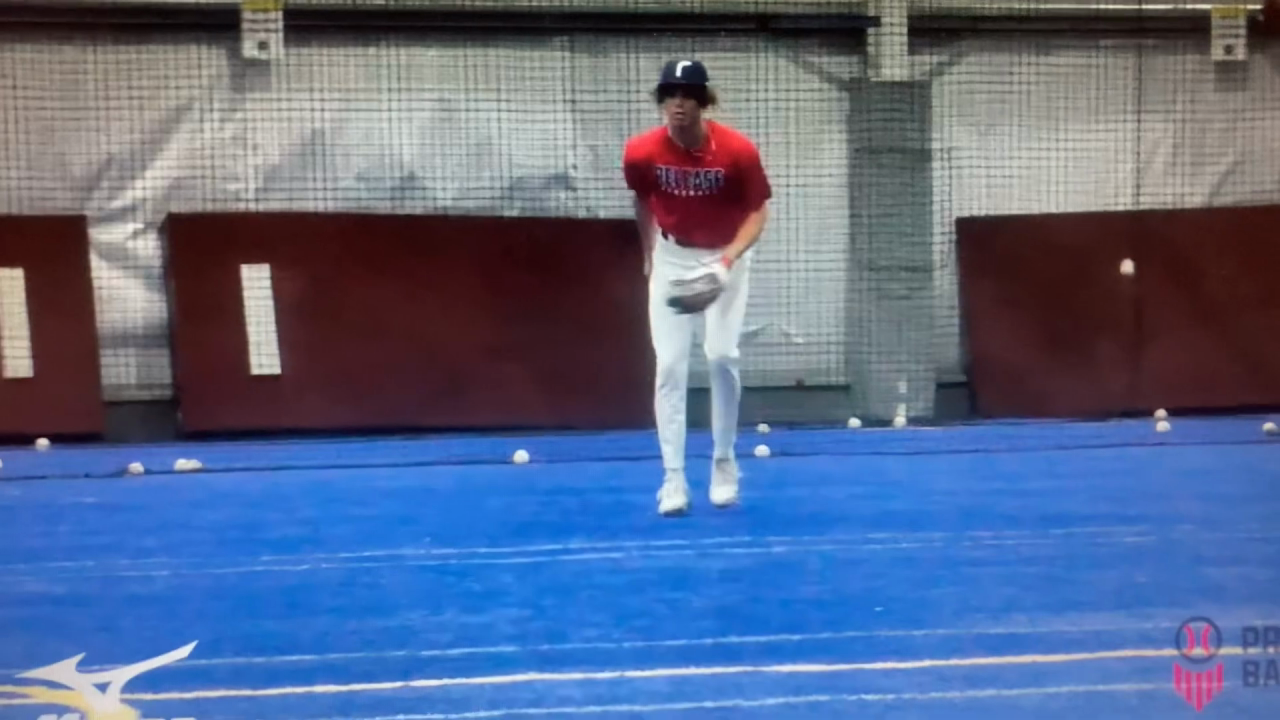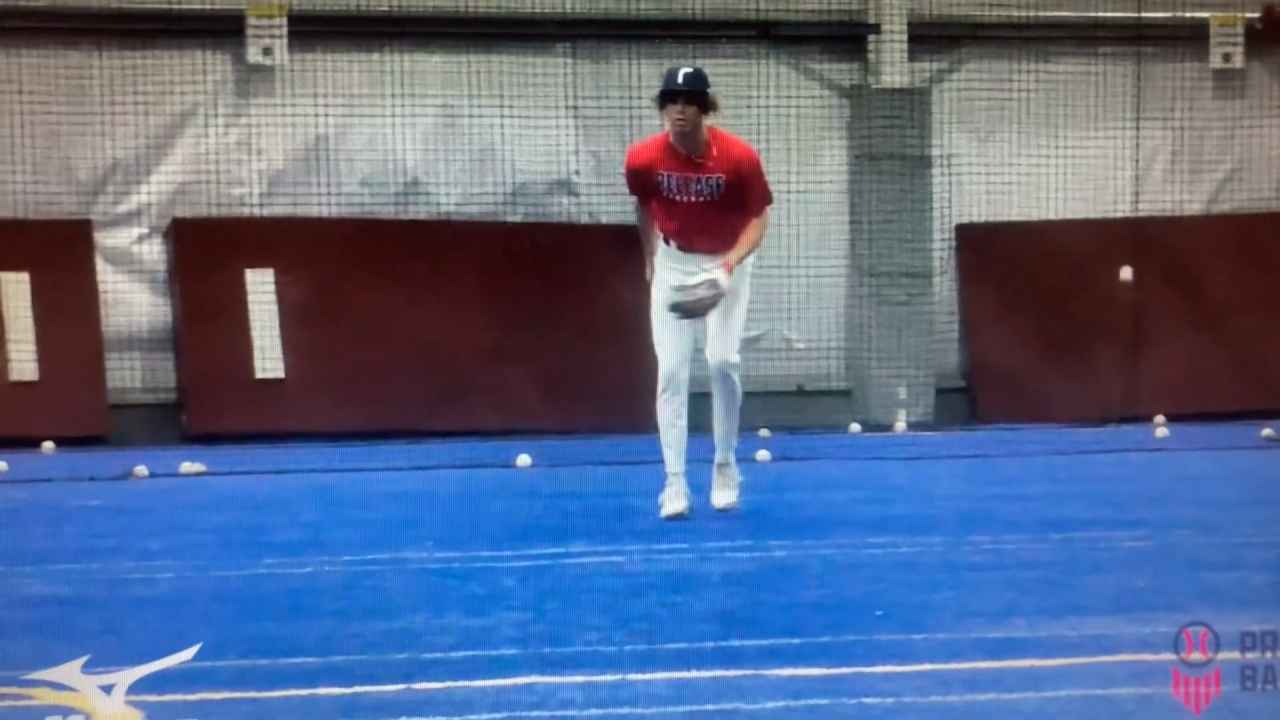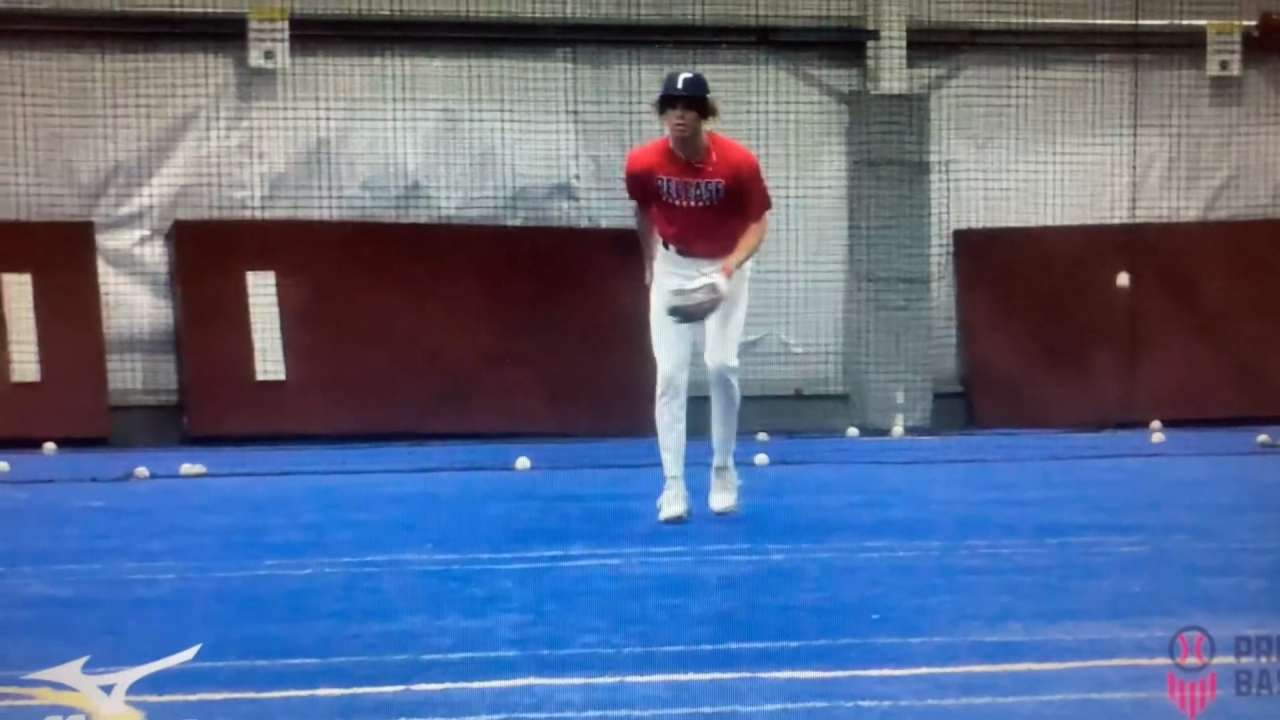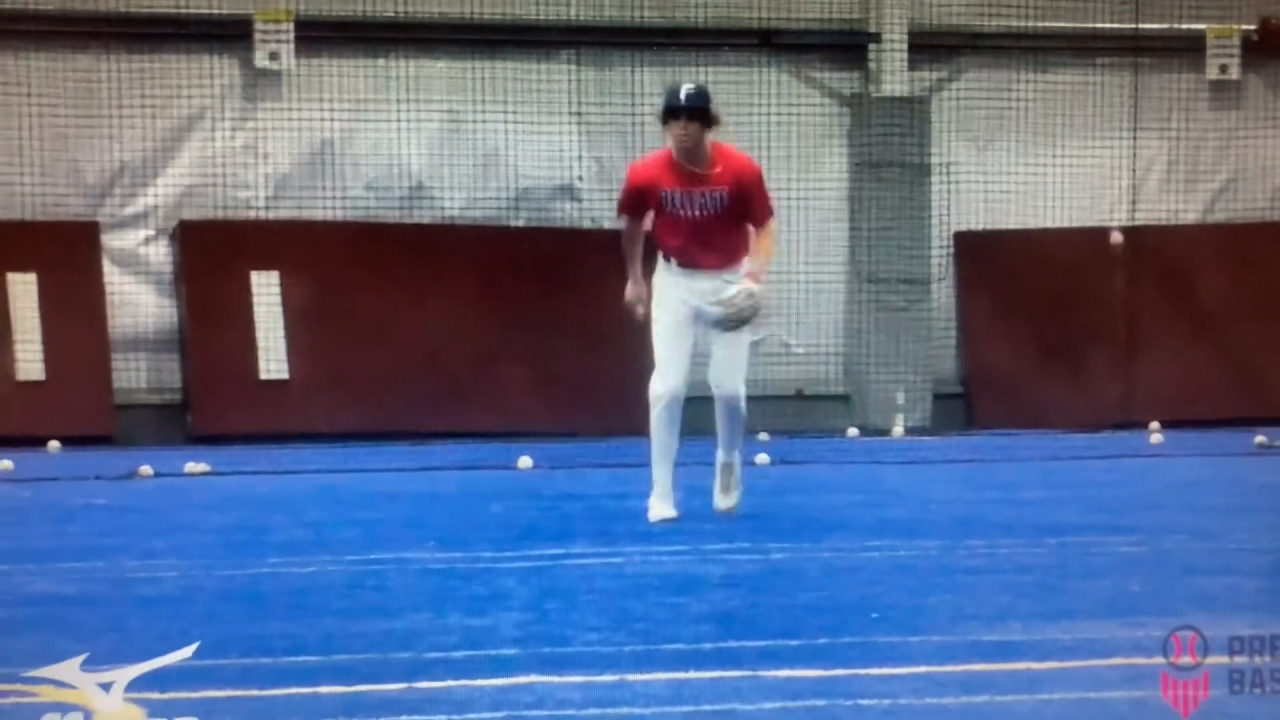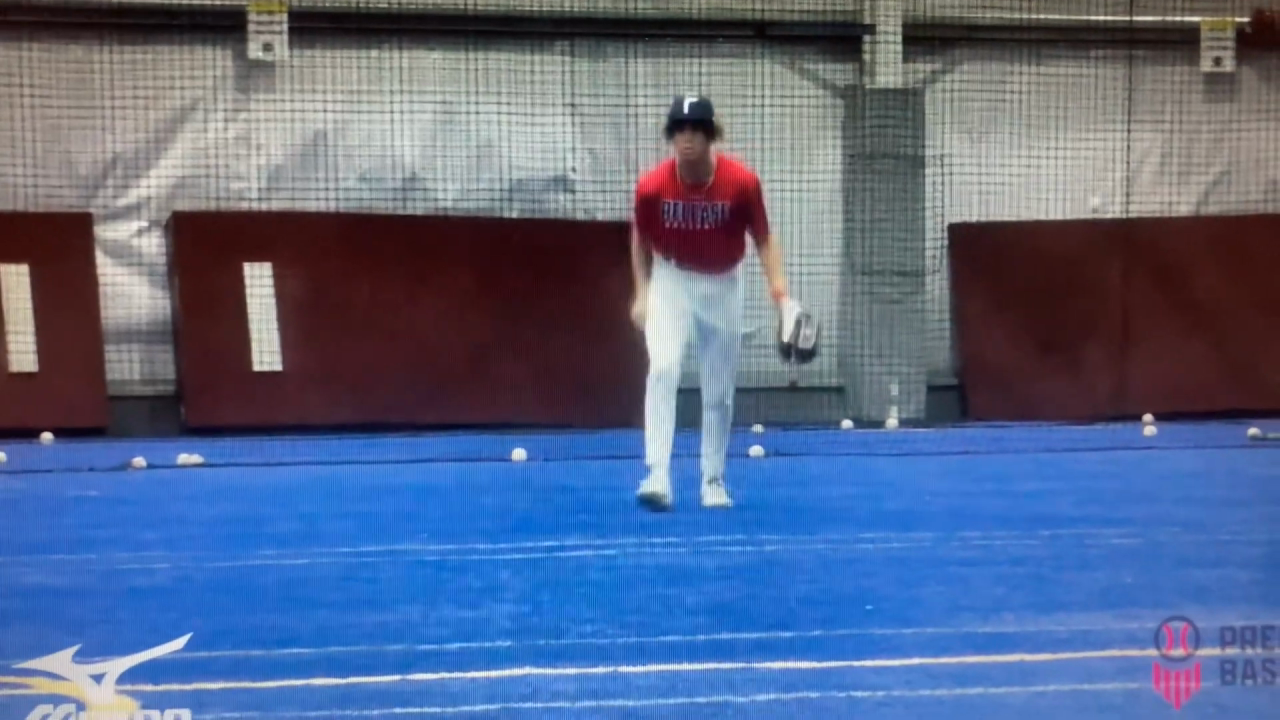
dt=0.3s
person 1, frame 1
left shoulder: (738, 150)
right shoulder: (641, 151)
left elbow: (757, 212)
left wrist: (726, 261)
right wrist: (649, 255)
left hip: (726, 257)
right hip: (671, 258)
left knee: (722, 357)
right knee: (670, 366)
left ankle: (724, 463)
right ankle: (674, 478)
person 1, frame 2
left shoulder: (739, 156)
right shoulder: (642, 158)
left elbow: (757, 219)
left wrist: (727, 267)
right wrist: (650, 261)
left hip: (727, 263)
right hip: (672, 264)
left knee: (722, 361)
right knee: (671, 371)
left ankle: (725, 467)
right ankle: (675, 482)
person 1, frame 3
left shoulder: (739, 161)
right shoulder: (642, 162)
left elbow: (757, 224)
left wrist: (727, 271)
right wrist: (650, 265)
left hip: (727, 267)
right hip: (672, 269)
left knee: (721, 366)
right knee: (670, 375)
left ankle: (723, 471)
right ankle: (673, 486)
person 1, frame 4
left shoulder: (742, 171)
right shoulder: (645, 174)
left elbow: (763, 227)
right elbow: (631, 222)
left wrist: (753, 276)
right wrist: (634, 278)
left hip: (728, 284)
right hip: (675, 282)
left knee: (729, 391)
right knee: (667, 387)
left ankle: (728, 473)
right ankle: (662, 491)
person 1, frame 5
left shoulder: (742, 181)
right shoulder: (651, 184)
left elbow: (763, 238)
right elbow: (641, 239)
left wrist: (779, 293)
right wrist: (641, 295)
left hip: (722, 286)
right hip: (670, 283)
left knee: (718, 394)
right knee: (663, 368)
left ankle: (713, 479)
right ankle: (658, 475)
